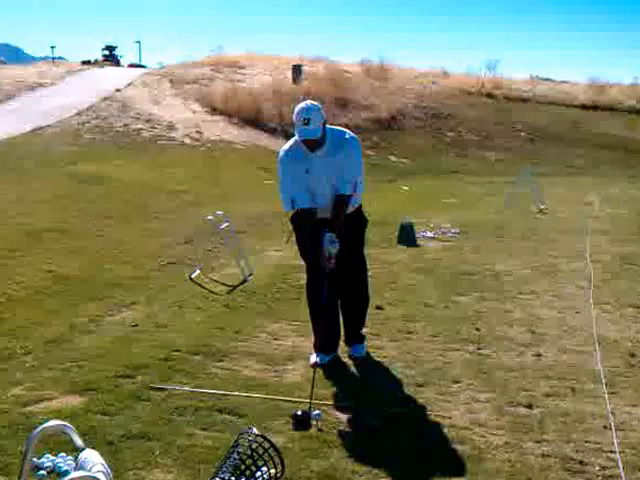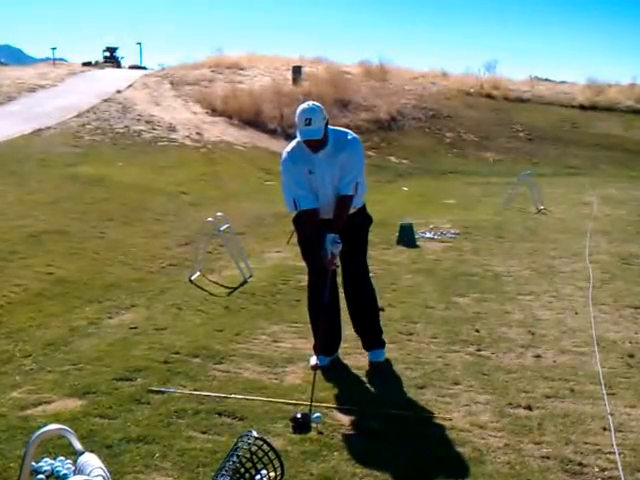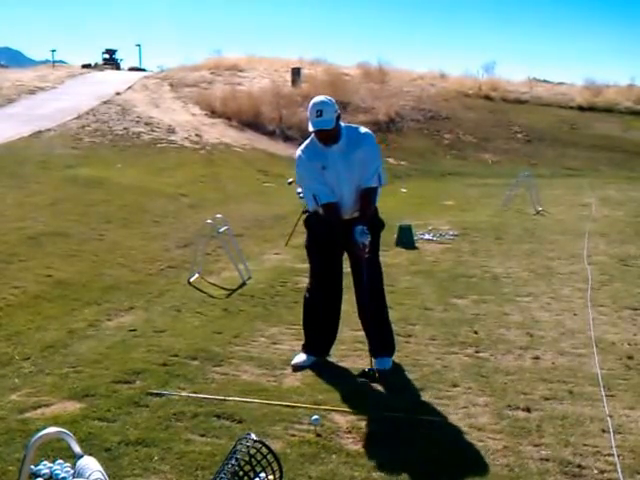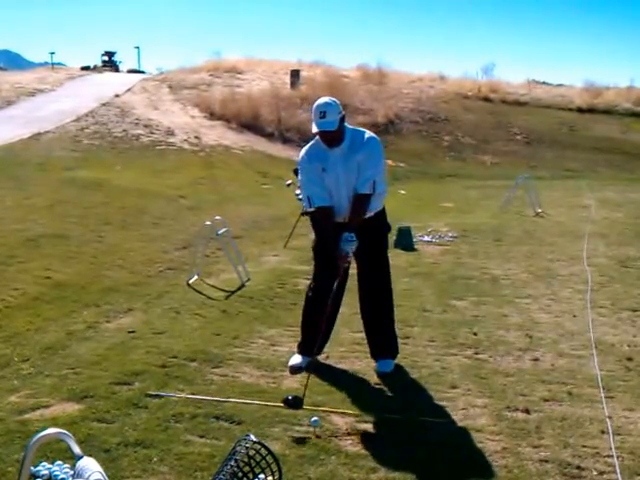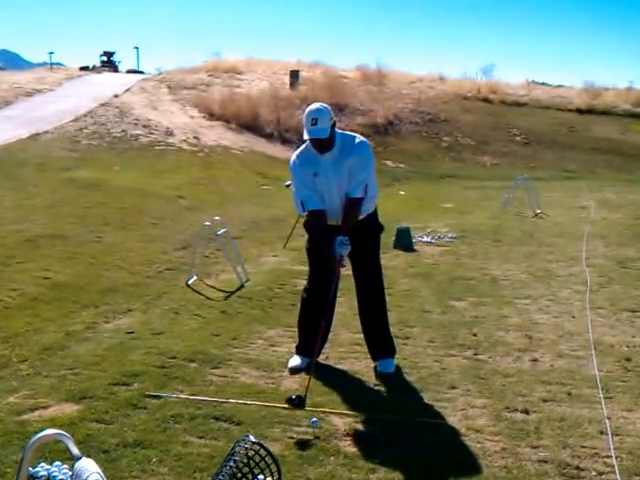
dt=1s
person 1, frame 1
left shoulder: (348, 143)
right shoulder: (288, 156)
left elbow: (345, 193)
right elbow: (301, 205)
left wrist: (333, 234)
right wrist: (319, 242)
left hip: (347, 218)
right hip: (310, 222)
left knee: (352, 279)
right knee: (318, 282)
left ankle: (355, 337)
right ankle: (324, 345)
person 1, frame 2
left shoulder: (350, 143)
right shoulder: (291, 157)
left elbow: (347, 193)
right elbow: (305, 206)
left wrist: (334, 234)
right wrist: (320, 244)
left hip: (351, 218)
right hip: (313, 222)
left knee: (357, 280)
right knee: (319, 283)
left ankle: (373, 341)
right ankle: (325, 347)
person 1, frame 3
left shoulder: (364, 140)
right shoulder: (305, 155)
left elbow: (370, 187)
right elbow: (325, 202)
left wrist: (362, 228)
right wrist: (346, 238)
left hip: (364, 220)
right hip: (323, 225)
left knee: (370, 285)
right knee: (321, 287)
left ankle: (382, 350)
right ankle: (315, 347)
person 1, frame 4
left shoulder: (368, 143)
right shoulder: (308, 156)
left elbow: (364, 194)
right elbow: (321, 207)
left wrist: (351, 235)
right wrist: (336, 244)
left hip: (369, 223)
right hip: (329, 224)
left knee: (376, 289)
right knee: (322, 287)
left ankle: (384, 353)
right ankle: (308, 349)
person 1, frame 5
left shoulder: (359, 148)
right shoulder: (300, 161)
left elbow: (356, 198)
right elbow: (313, 210)
left wrist: (343, 237)
right wrist: (328, 247)
left hip: (361, 225)
right hip: (322, 227)
left knee: (371, 289)
right knee: (317, 289)
left ankle: (383, 354)
right ankle: (306, 350)
